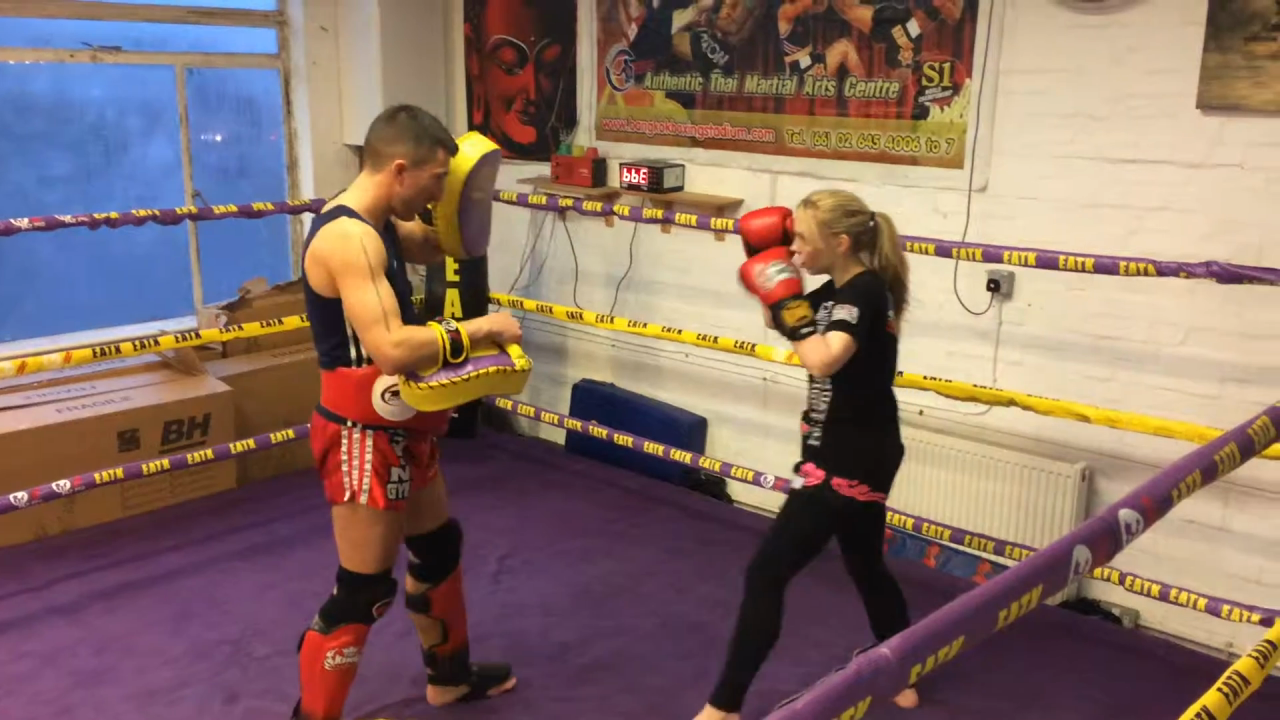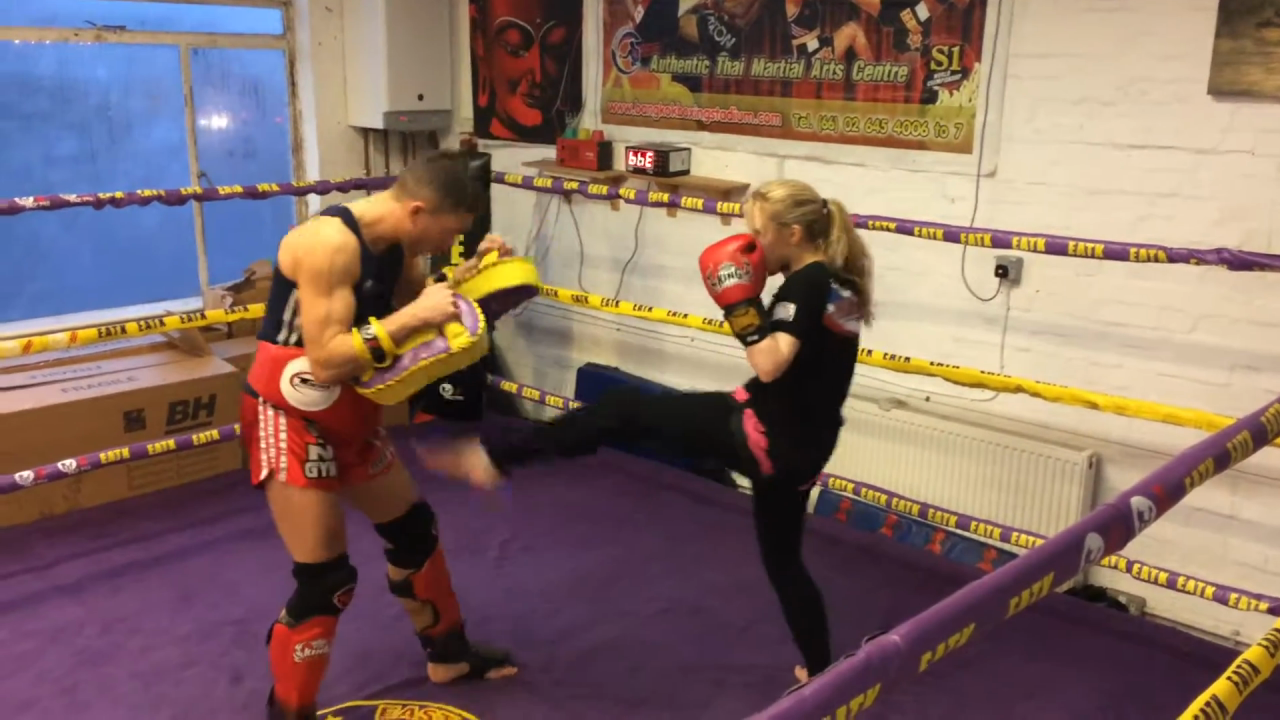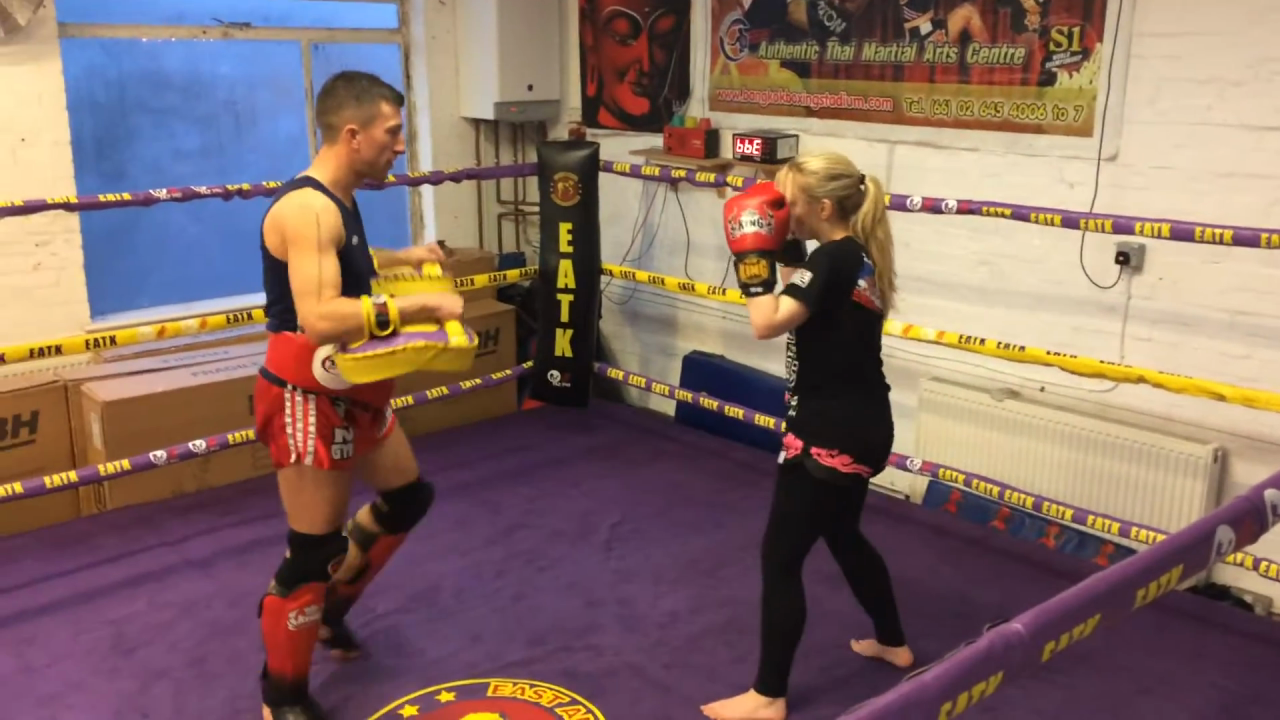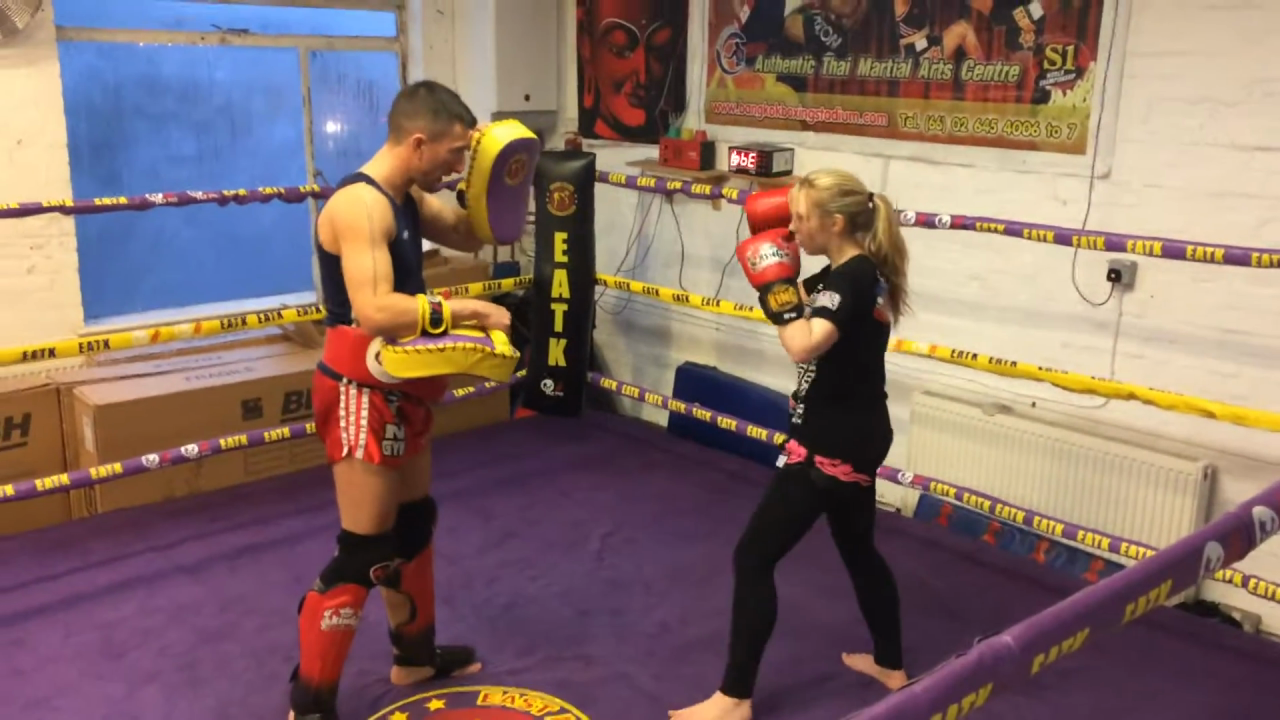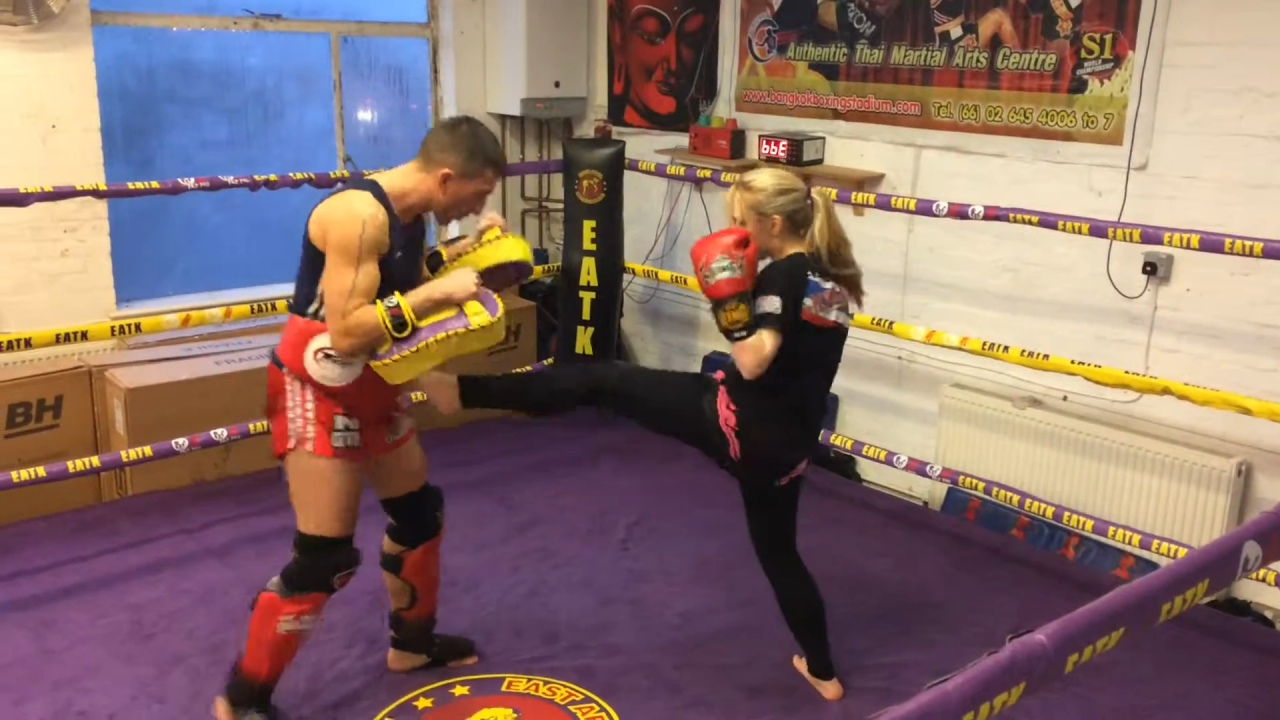
dt=1s
person 1, frame 1
left shoulder: (374, 223)
right shoulder: (347, 240)
left elbow: (430, 246)
right elbow: (392, 349)
right wrist: (481, 328)
left hip: (403, 424)
right hip: (365, 433)
left knee: (439, 548)
right knee: (364, 591)
person 1, frame 2
left shoulder: (394, 242)
right shoulder: (327, 243)
left elbow: (411, 303)
right elbow: (327, 357)
left wrist: (472, 273)
right wrist: (415, 318)
left hip: (349, 416)
right hip: (294, 420)
left knee: (415, 529)
right knee: (325, 581)
left ankle: (448, 654)
person 1, frame 3
left shoulder: (338, 198)
right shoulder: (308, 209)
right elbow: (321, 319)
left wrist: (396, 259)
right wrist: (421, 305)
left hip: (352, 389)
right hip: (307, 397)
left knee: (407, 497)
right knee: (314, 549)
left ankle: (325, 612)
person 1, frame 4
left shoulder: (405, 196)
right shoulder: (359, 205)
left elbow: (468, 236)
right elbow: (375, 313)
right wrist: (471, 310)
left hip: (402, 390)
right hip: (362, 395)
left knee: (412, 526)
right knee: (363, 553)
left ankle: (415, 652)
person 1, frame 5
left shoulder: (408, 211)
right shoulder: (358, 213)
right elbow: (347, 331)
left wrist: (460, 254)
right wrist: (438, 294)
left hip: (371, 391)
right hip: (319, 393)
left knee: (419, 511)
right knee: (324, 557)
left ankle: (412, 640)
person 2, frame 1
left shoulder: (864, 292)
right shoulder: (844, 289)
left elbow: (821, 360)
right elbow: (781, 325)
left wrist: (783, 294)
right wrist: (766, 264)
left hip: (845, 462)
right hip: (865, 456)
left knee: (766, 574)
right knee: (866, 565)
person 2, frame 2
left shoulder: (805, 285)
right shoulder: (840, 281)
left elbow: (769, 367)
left wrist: (740, 301)
left hip: (761, 433)
right hip: (800, 451)
left knee: (620, 410)
right knee: (784, 561)
left ankle: (492, 459)
right ankle: (821, 673)
person 2, frame 3
left shoulder: (832, 260)
right shoulder: (858, 255)
left elbow: (767, 323)
right elbow: (810, 289)
left wrist: (750, 252)
right wrist: (781, 246)
left hip: (829, 432)
right hip: (863, 426)
left knee: (781, 557)
right knee: (842, 533)
right ankle: (893, 643)
person 2, frame 4
left shoulder: (853, 278)
right shoulder: (857, 272)
left elbow: (802, 345)
right elbow: (810, 310)
left wrist: (772, 282)
right wrist: (782, 272)
left hip: (829, 444)
right hip: (855, 438)
left knee: (754, 558)
right knee: (858, 547)
right ankle: (889, 663)
person 2, frame 5
left shoulder: (784, 274)
right shoulder: (829, 274)
left elbow: (752, 363)
left wrist: (726, 297)
left hip: (735, 419)
right hip: (786, 444)
left knee: (603, 380)
right knee: (779, 553)
left ankle: (463, 390)
right ankle: (823, 673)
